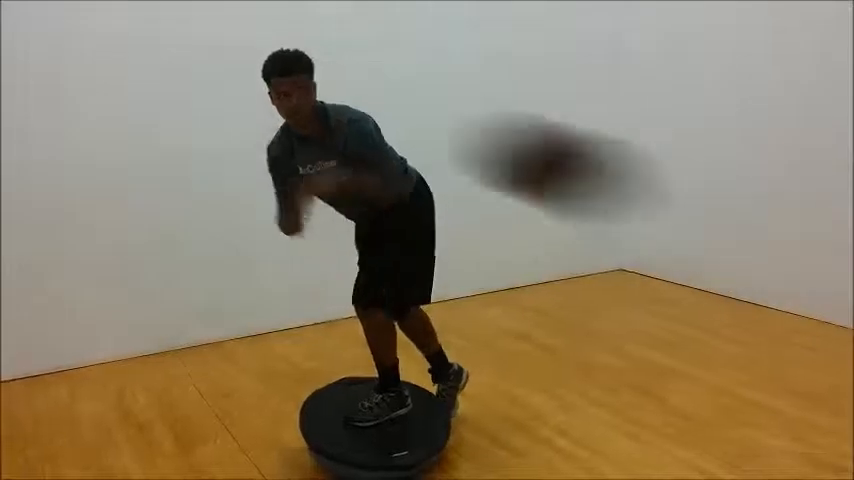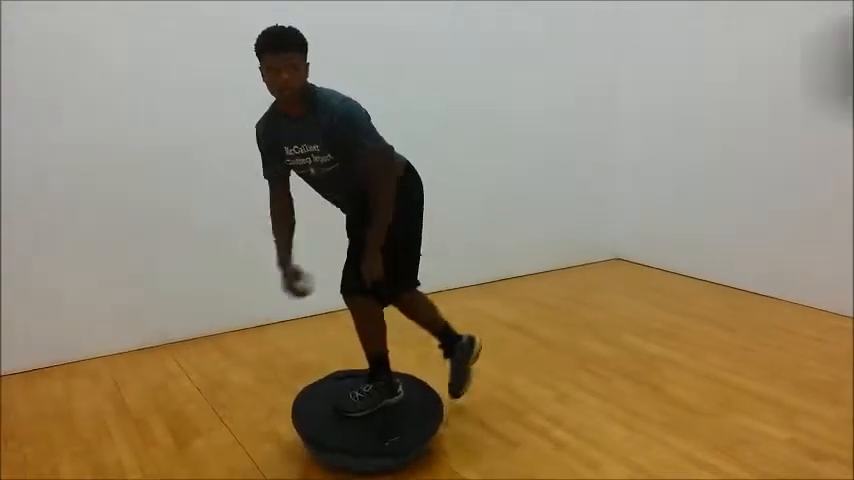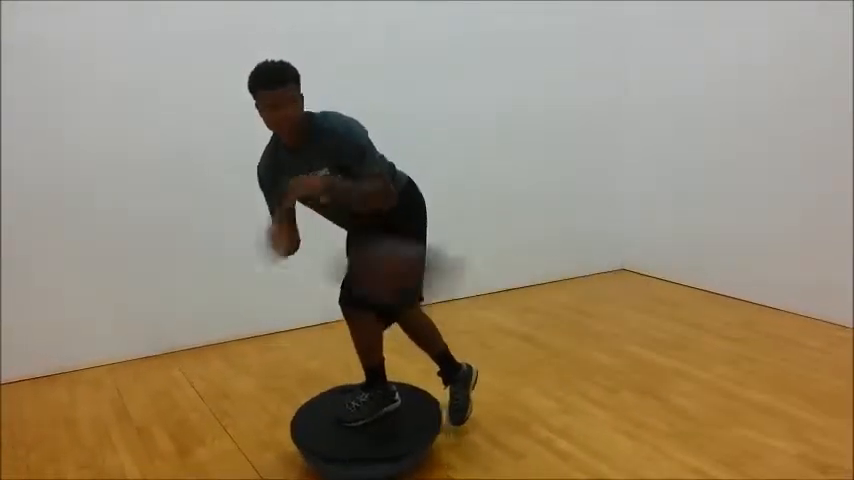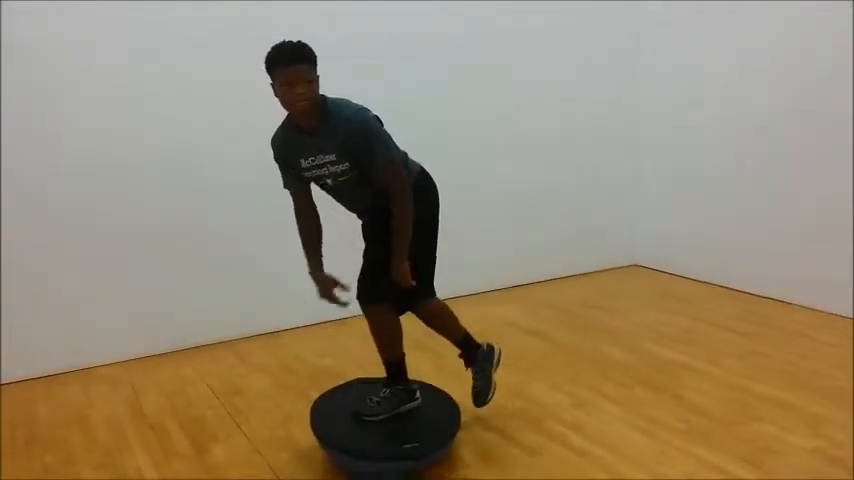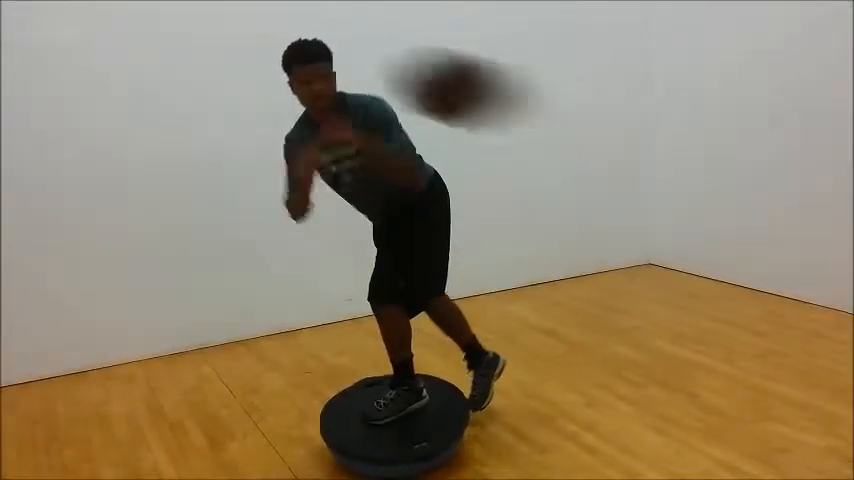
dt=1s
person 1, frame 1
left shoulder: (354, 127)
right shoulder: (280, 150)
left elbow: (391, 188)
right elbow: (287, 218)
left wrist: (341, 183)
right wrist: (292, 216)
left hip: (406, 208)
right hip: (370, 218)
left knee: (371, 302)
right knee: (396, 302)
left ankle: (391, 393)
right ankle: (446, 372)
person 1, frame 2
left shoulder: (341, 113)
right shoulder: (268, 130)
left elbow: (384, 179)
right elbow: (279, 194)
left wrist: (373, 250)
right wrist: (285, 260)
left hip: (395, 194)
right hip: (359, 206)
left knee: (358, 289)
right knee: (392, 287)
left ankle: (381, 382)
right ankle: (456, 344)
person 1, frame 3
left shoulder: (340, 131)
right shoulder: (271, 166)
left elbow: (383, 194)
right elbow: (286, 231)
left wrist: (329, 185)
right wrist: (284, 238)
left hip: (398, 210)
right hip: (361, 222)
left knee: (357, 301)
right knee: (395, 304)
left ankle: (378, 391)
right ankle: (455, 372)
person 1, frame 4
left shoulder: (355, 121)
right shoulder: (283, 143)
left elbow: (400, 188)
right elbow: (303, 205)
left wrist: (400, 258)
right wrist: (316, 269)
left hip: (412, 199)
right hip: (375, 211)
left knee: (375, 296)
right knee: (412, 294)
left ankle: (399, 387)
right ankle: (476, 352)
person 1, frame 5
left shoulder: (371, 110)
right shoulder: (297, 141)
left elbow: (408, 172)
right elbow: (298, 210)
left wrist: (358, 143)
right wrist: (302, 173)
left hip: (422, 203)
right hip: (389, 214)
left knee: (385, 297)
right knee: (421, 294)
left ankle: (406, 386)
right ankle: (481, 359)
